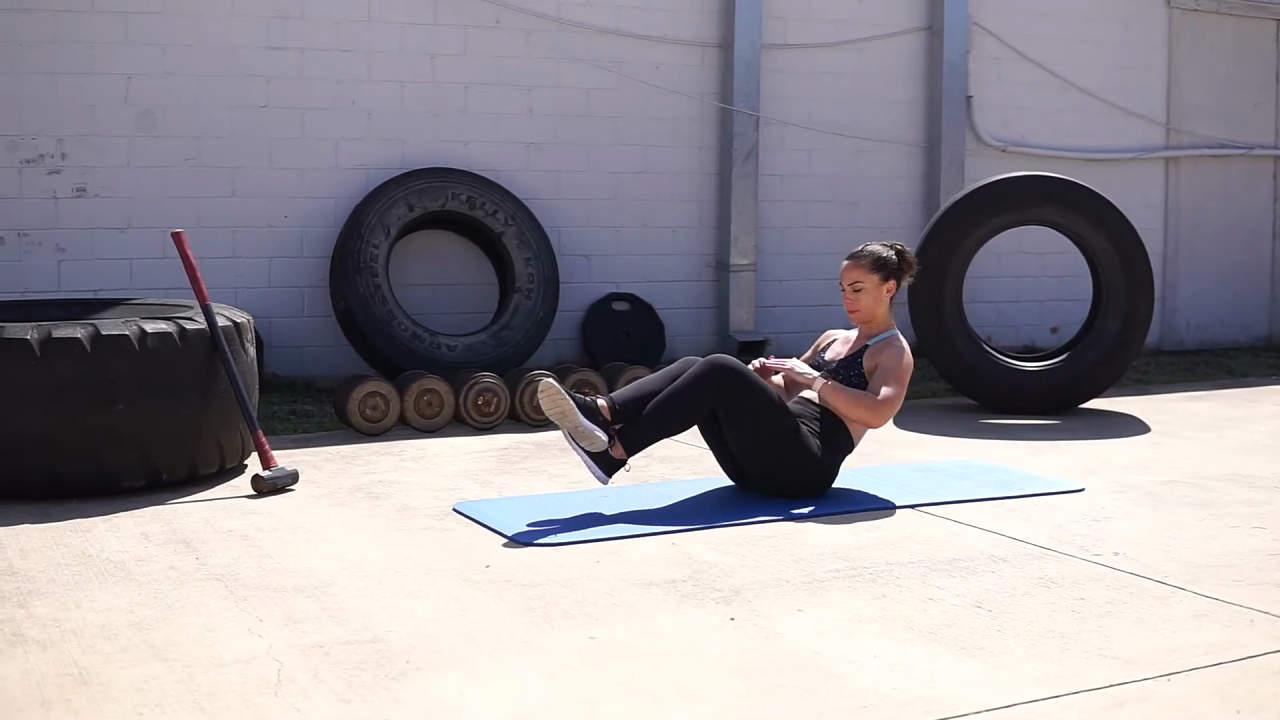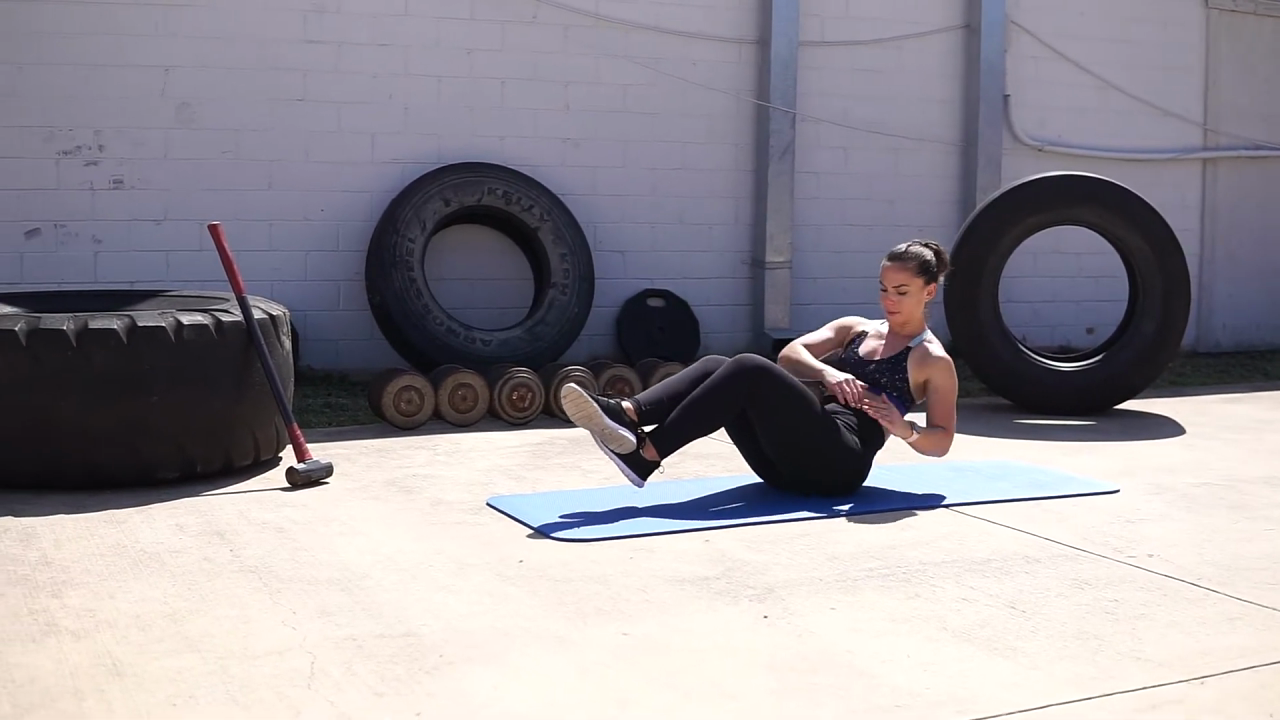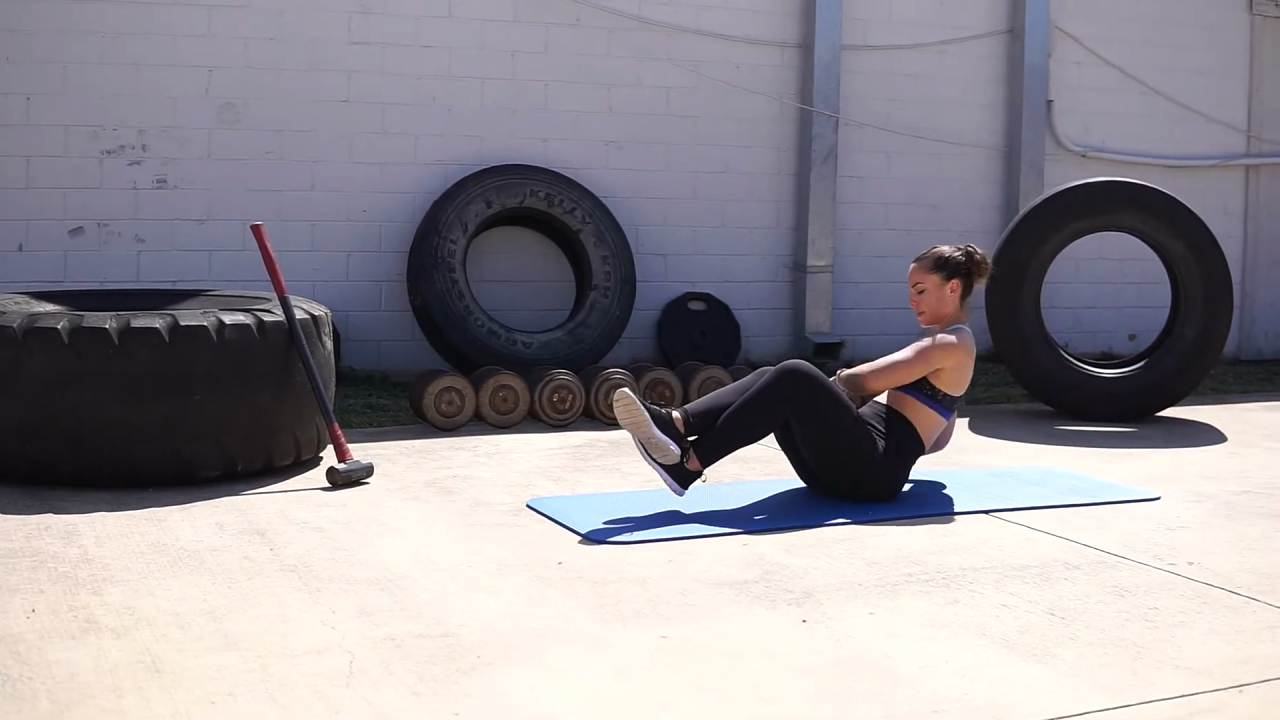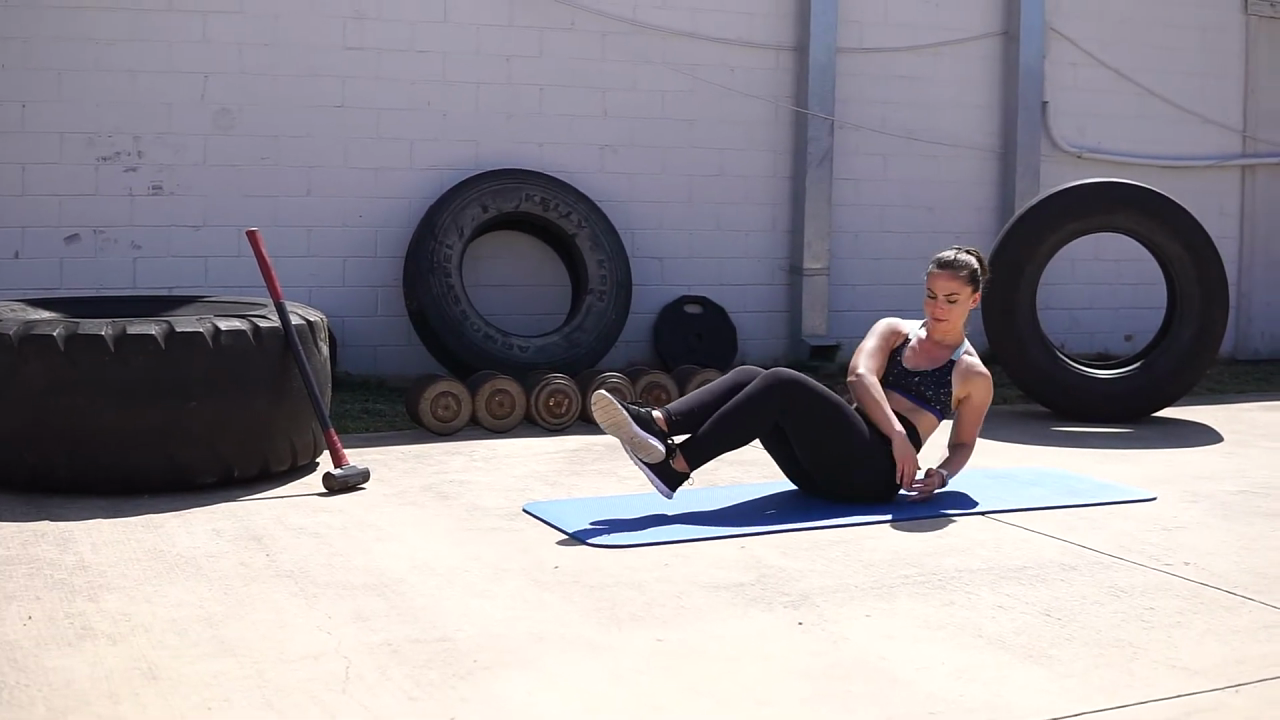
dt=0.7s
person 1, frame 1
left shoulder: (894, 352)
right shoulder: (836, 339)
left elbow: (878, 413)
right elbow: (790, 388)
left wrist: (813, 380)
right wrist: (774, 376)
left hip: (803, 466)
right hip: (762, 463)
left knee: (721, 371)
right knee: (691, 368)
left ankle: (614, 451)
right ankle: (599, 411)
person 1, frame 2
left shoulder: (934, 360)
right shoulder: (858, 329)
left elbow: (940, 439)
right elbow: (789, 355)
left wrist: (906, 429)
right wrist: (825, 372)
left hip: (837, 462)
right hip: (790, 461)
left knee: (748, 369)
right knee: (715, 366)
left ankle: (647, 453)
right ankle: (625, 413)
person 1, frame 3
left shoulder: (949, 345)
right shoulder: (942, 348)
left elbow: (869, 380)
right elbow: (939, 437)
left wrist: (841, 379)
left hip: (872, 472)
right hip: (847, 466)
left knee: (795, 375)
right knee: (768, 378)
left ankle: (688, 463)
right ankle: (673, 423)
person 1, frame 4
left shoulder: (974, 375)
right shoulder: (894, 331)
left elbow: (963, 446)
right elbow: (859, 378)
left wrist: (941, 474)
right wrist: (898, 436)
left hip: (872, 470)
right hip: (823, 469)
left knee: (782, 384)
right knee: (749, 377)
left ankle: (676, 464)
right ankle: (654, 422)
